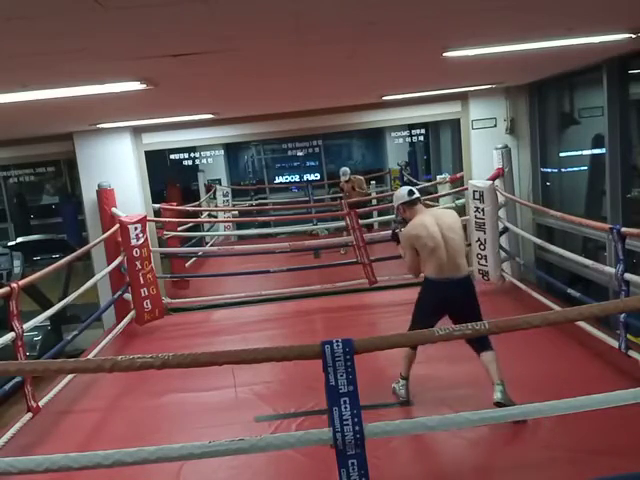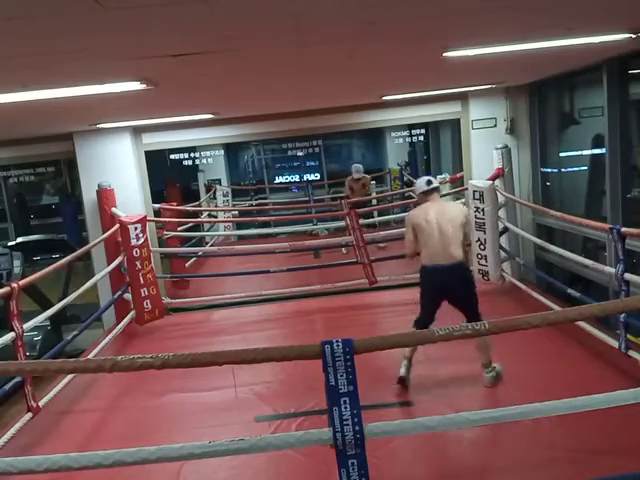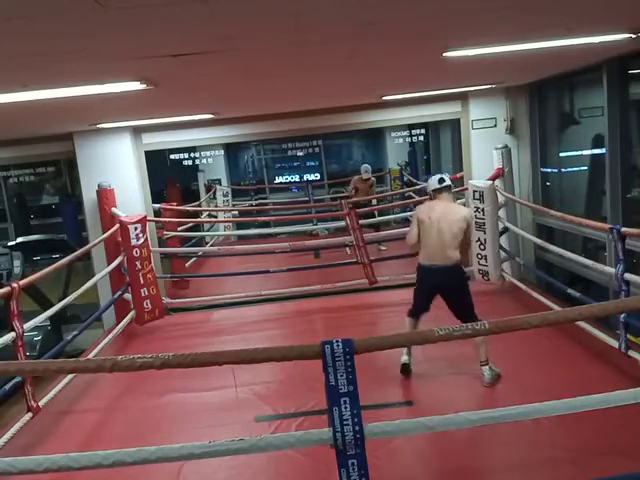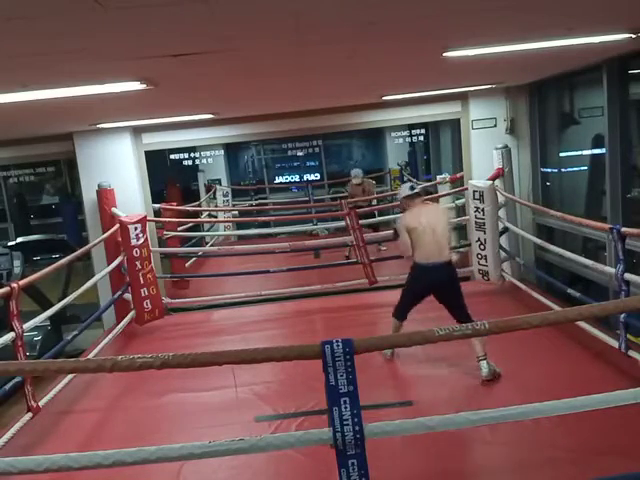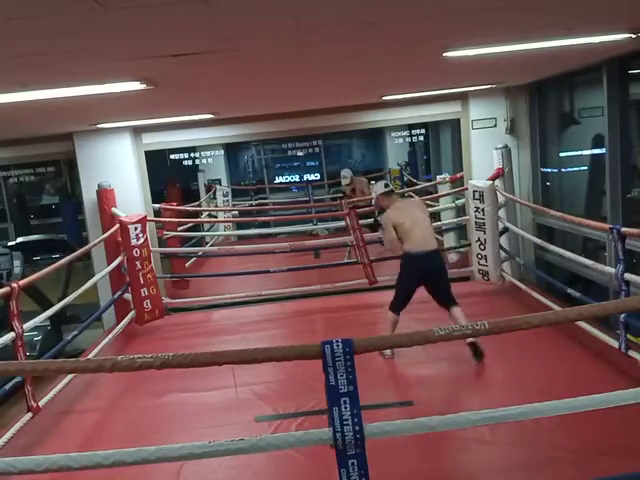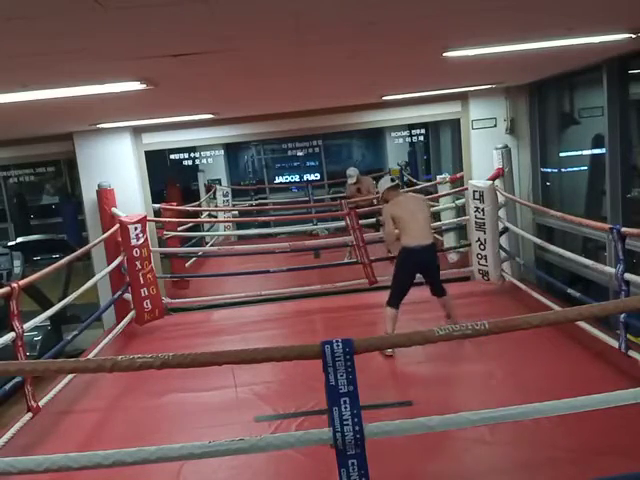
dt=0.2s
person 1, frame 1
left shoulder: (409, 231)
right shoulder: (452, 215)
left elbow: (414, 271)
left wrist: (402, 248)
left hip: (434, 288)
right hip: (463, 285)
right knee: (480, 341)
left ankle: (403, 385)
right ankle: (499, 391)
person 1, frame 2
left shoulder: (413, 216)
right shoulder: (460, 210)
left elbow: (411, 251)
right elbow: (466, 245)
left hip: (430, 275)
right hip: (457, 271)
left knee: (423, 322)
right knee: (475, 320)
left ankle: (406, 367)
right ankle: (488, 371)
person 1, frame 3
left shoulder: (420, 211)
right shoulder: (464, 213)
left elbow: (411, 242)
right elbow: (465, 246)
left hip: (426, 272)
right hip: (452, 272)
left knee: (415, 311)
right knee: (471, 321)
left ankle: (406, 354)
right ankle: (486, 370)
person 1, frame 4
left shoulder: (405, 219)
right shoulder: (441, 211)
left elbow: (407, 252)
left hip: (421, 271)
right hip: (445, 270)
left knee: (401, 311)
right knee: (464, 318)
left ankle: (390, 348)
right ankle: (484, 365)
person 1, frame 5
left shoulder: (387, 216)
right shoulder: (419, 203)
left elbow: (393, 247)
left wrist: (385, 233)
left hip: (412, 261)
right hip: (434, 257)
left knee: (397, 305)
right knee: (449, 301)
right ankle: (469, 337)
person 1, frame 6
left shoulder: (388, 208)
right shoulder: (421, 199)
left elbow: (390, 240)
left hip: (409, 254)
right hip: (429, 250)
left knee: (394, 299)
right knee: (438, 288)
right ankle: (452, 323)
